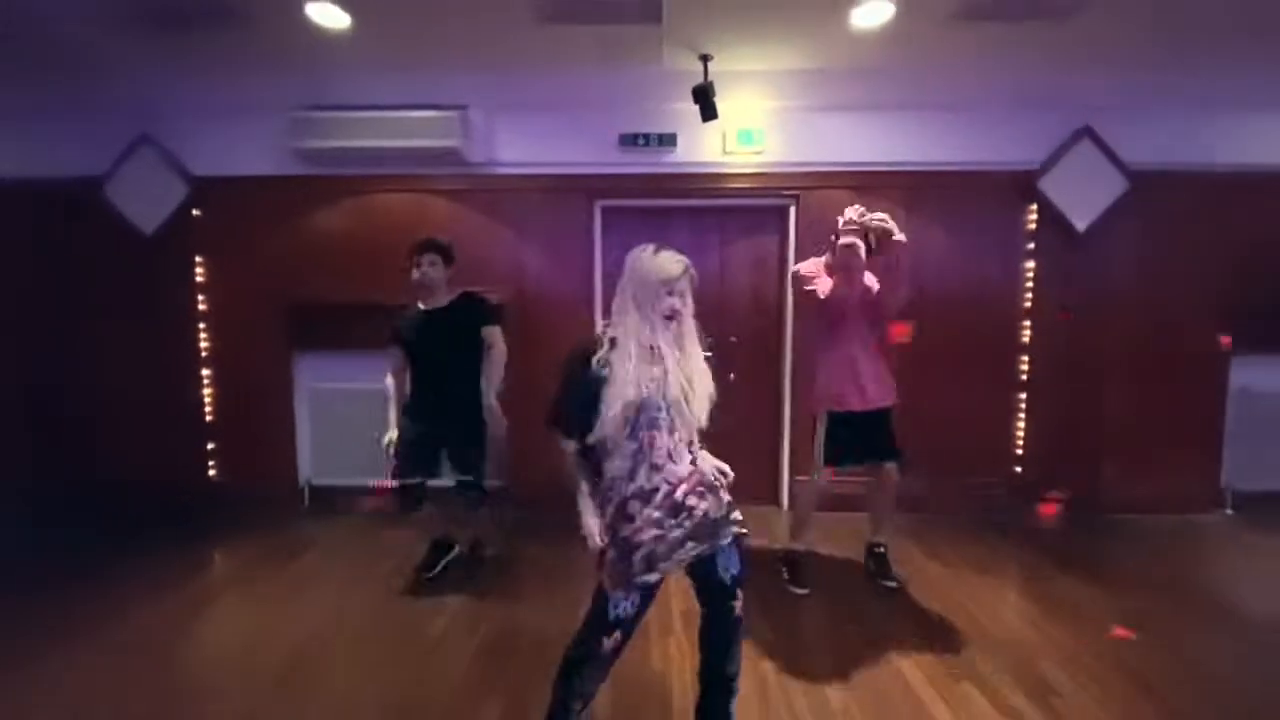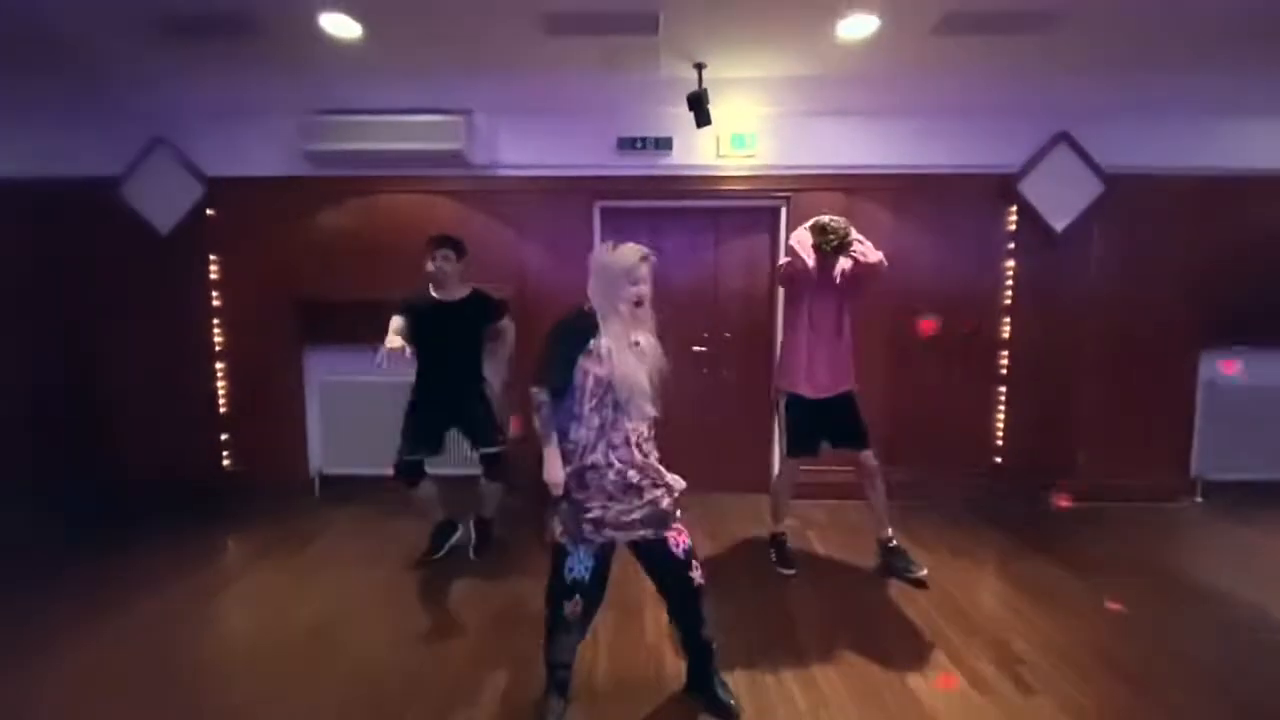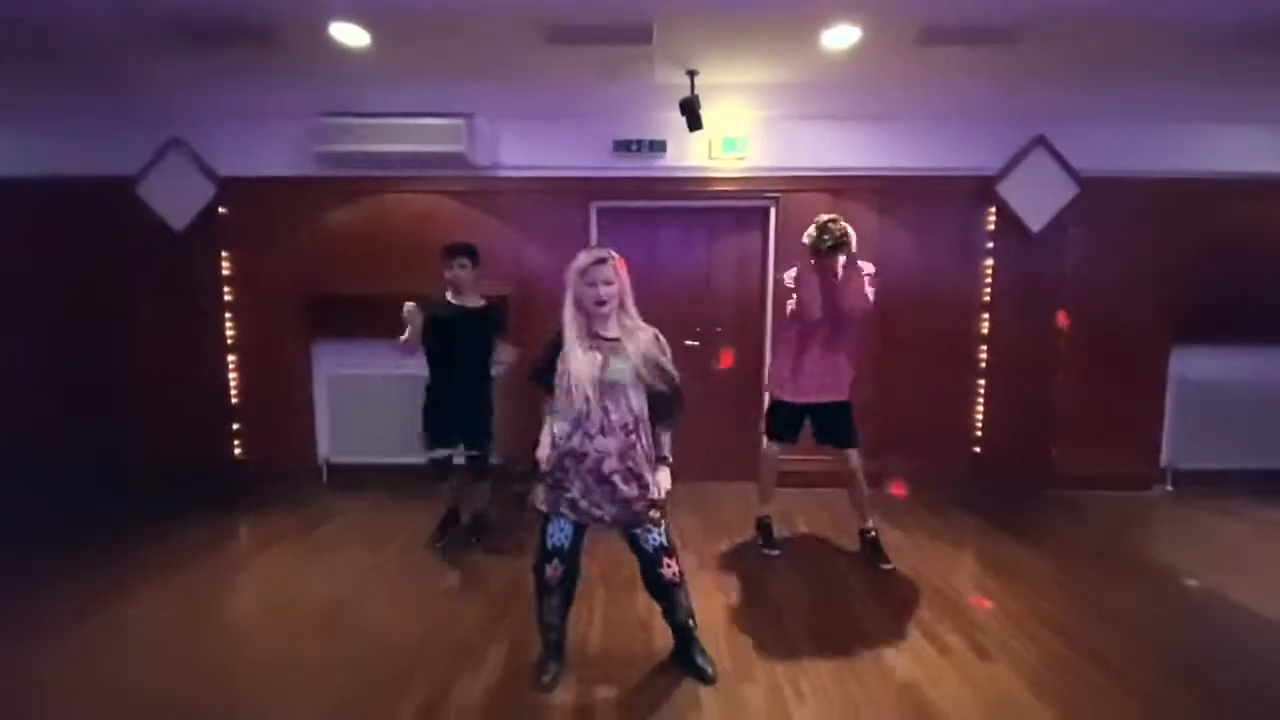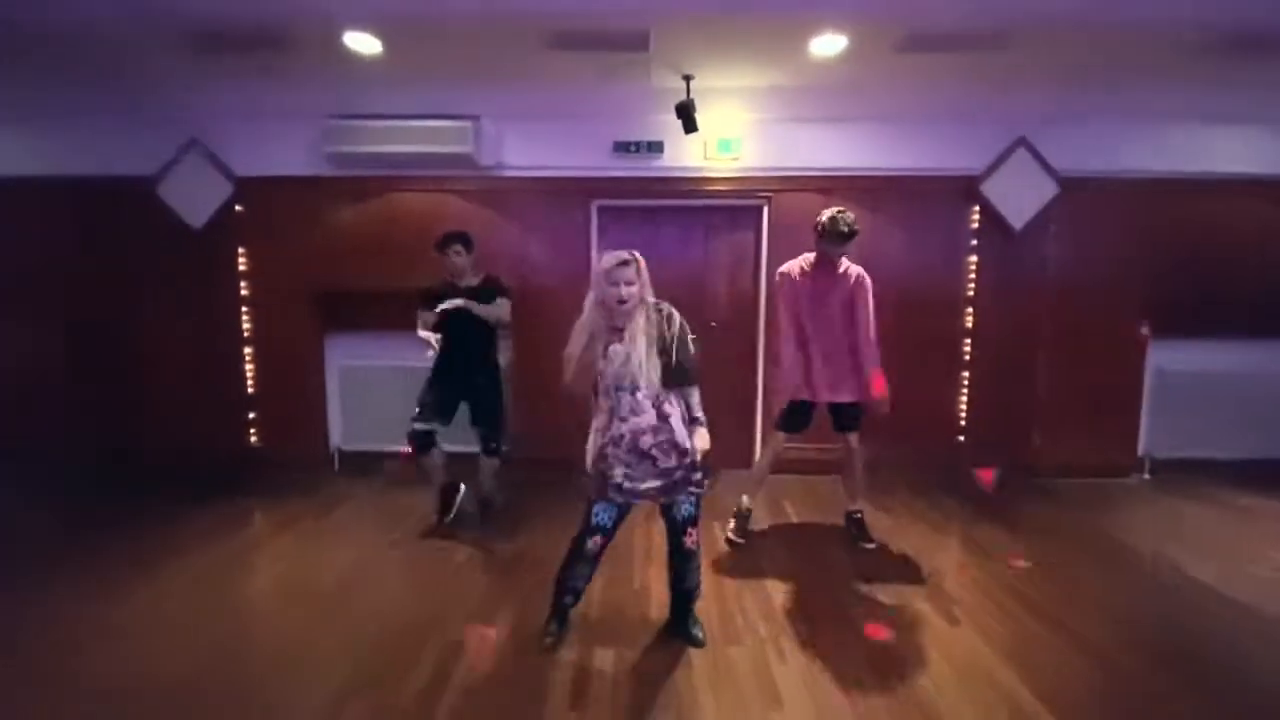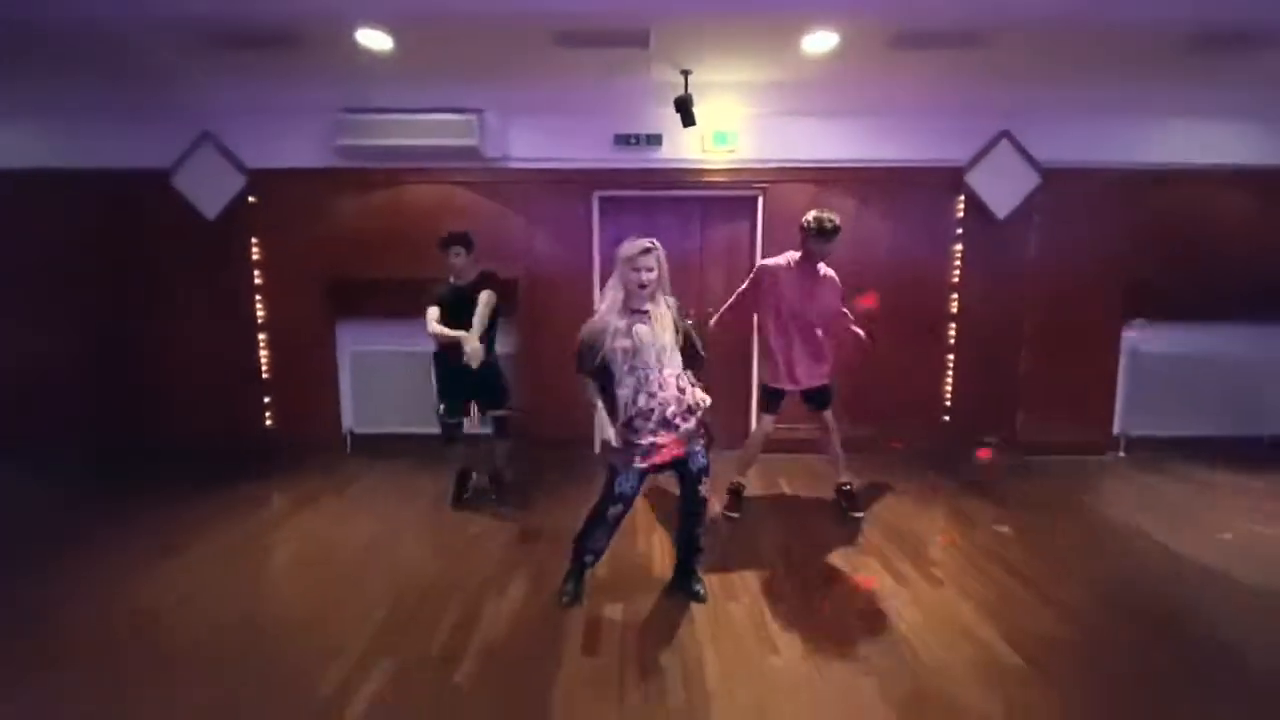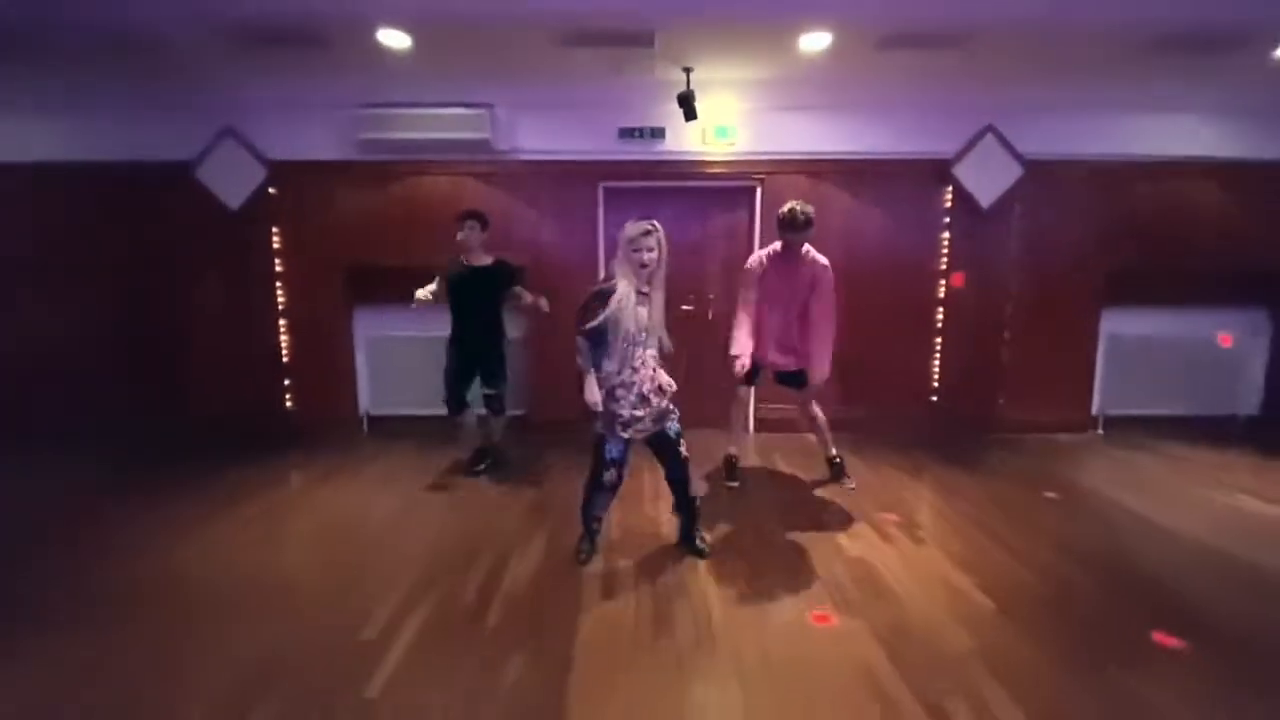
dt=0.3s
person 1, frame 1
left shoulder: (680, 351)
right shoulder: (597, 359)
right elbow: (569, 436)
left wrist: (702, 459)
right wrist: (588, 506)
left hip: (700, 501)
right hip: (634, 512)
left knee: (726, 608)
right knee: (613, 622)
person 1, frame 2
left shoulder: (642, 342)
right shoulder: (581, 327)
right elbow: (543, 391)
left wrist: (657, 468)
right wrist: (551, 453)
left hip: (638, 481)
right hip: (587, 484)
left knee: (685, 576)
right knee: (573, 587)
left ankle: (703, 675)
person 1, frame 3
left shoulder: (646, 342)
right shoulder: (566, 339)
left elbow: (665, 407)
right elbow: (551, 392)
left wrist: (663, 464)
right wrist: (546, 435)
left hip: (630, 472)
right hip: (571, 470)
left knee: (661, 563)
right knee: (554, 565)
left ankle: (687, 643)
right ankle: (553, 650)
person 1, frame 4
left shoulder: (662, 319)
right shoulder: (595, 335)
left elbow: (686, 376)
left wrist: (699, 424)
right wrist: (596, 441)
left hip: (670, 448)
right hip: (618, 454)
left knee: (685, 536)
right knee: (592, 537)
left ankle: (682, 613)
right ankle: (559, 614)
person 1, frame 5
left shoulder: (669, 309)
right shoulder: (605, 320)
right elbow: (589, 372)
left wrist: (694, 389)
right wrist: (602, 417)
left hip: (683, 419)
right hip: (635, 427)
left knee: (696, 498)
right knee: (616, 501)
left ankle: (686, 573)
right ankle: (577, 572)
person 1, frame 6
left shoulder: (655, 294)
right elbow: (584, 340)
left wrist: (659, 372)
right wrist: (590, 382)
left hip: (653, 393)
right hip: (616, 397)
left knee: (678, 461)
right knee: (608, 469)
person 2, frame 1
left shoulder: (865, 276)
right shoulder: (811, 273)
left elbow: (892, 303)
right elbow: (841, 298)
left wrist: (893, 243)
left hip: (875, 393)
right hip: (836, 394)
left knee: (889, 475)
right knee: (820, 479)
left ankle: (875, 549)
person 2, frame 2
left shoulder: (845, 270)
right shoulder: (791, 272)
left elbow: (876, 262)
right elbow: (806, 266)
left wrist: (849, 236)
right wrist: (804, 235)
left hip: (838, 384)
right hip: (799, 384)
left knee: (868, 463)
right knee: (791, 464)
left ankle: (888, 545)
right ankle: (778, 536)
person 2, frame 3
left shoulder: (860, 274)
right shoulder: (796, 278)
left elbow: (856, 307)
right elbow: (807, 314)
left wrist: (848, 260)
right wrist: (816, 261)
left hip: (833, 385)
right hip: (790, 381)
left knee: (853, 462)
right knee: (770, 453)
left ankle: (868, 532)
right ankle: (765, 520)
person 2, frame 4
left shoulder: (856, 278)
right shoulder: (789, 274)
left elbow: (864, 330)
right elbow: (786, 332)
left wrist: (874, 380)
right wrist: (786, 378)
left hip: (845, 379)
right hip: (801, 379)
left knee: (853, 445)
right knee: (775, 444)
left ankle: (854, 513)
right ankle: (744, 510)
person 2, frame 5
left shoulder: (829, 279)
right shoulder: (771, 270)
left elbow: (837, 315)
right elbow: (742, 300)
left wrist: (857, 331)
right wrist: (716, 322)
left hip: (815, 364)
right hip: (778, 366)
left knee: (829, 422)
right knee: (764, 428)
left ankle: (844, 485)
right ankle: (737, 486)
person 2, frame 6
left shoulder: (819, 266)
right shoulder: (759, 262)
left elbow: (822, 319)
right elbow: (746, 309)
left wrist: (819, 367)
right wrist: (740, 349)
left hip: (794, 347)
right hip: (759, 344)
left knee: (808, 403)
right knee: (741, 396)
left ankle: (834, 458)
right ankle: (732, 457)
person 3, frame 1
left shoulder: (473, 305)
right shoulder: (406, 321)
left elbow: (498, 348)
right elbow: (397, 372)
left wrist: (491, 395)
right wrist: (394, 422)
left hip: (464, 410)
right hip: (419, 412)
left knee: (470, 487)
right knee: (408, 488)
left ankle: (475, 543)
right ankle: (443, 542)
person 3, frame 2
left shoulder: (481, 302)
right shoulder: (414, 304)
left elbow: (507, 331)
right elbow: (394, 330)
left wrist: (497, 374)
right wrist: (394, 342)
left hip: (470, 395)
right hip: (427, 396)
left knee: (495, 458)
right knee: (406, 466)
left ankle: (483, 524)
right ankle: (447, 524)
person 3, frame 3
left shoulder: (492, 312)
right shoulder: (432, 309)
left elbow: (500, 354)
right elbow: (406, 345)
left wrist: (506, 356)
right wrist: (410, 327)
left hip: (476, 396)
right hip: (440, 395)
left knee: (477, 462)
right knee: (439, 461)
left ankle: (478, 517)
right ankle: (455, 512)
person 3, frame 4
left shoulder: (491, 285)
right shoulder: (435, 292)
left elbow: (504, 314)
right elbow: (422, 328)
left wrist: (465, 304)
right wrist: (431, 337)
left hip: (484, 373)
right hip: (446, 373)
left knee: (491, 437)
right knee: (419, 434)
left ankle: (485, 498)
right ankle: (448, 489)
person 3, frame 5
left shoulder: (487, 280)
right shoulder: (442, 292)
left elbow: (485, 304)
right elbow: (433, 328)
left wrist: (475, 339)
right wrist: (461, 336)
left hip: (483, 363)
right hip: (449, 365)
left knee: (502, 421)
right knee: (451, 427)
left ankle: (497, 473)
right ankle: (464, 473)
person 3, frame 6
left shoulder: (501, 269)
right shoulder: (453, 269)
left elbow: (518, 294)
right elbow: (434, 290)
left wrist: (535, 300)
right wrist: (422, 292)
left hip: (490, 343)
right hip: (459, 343)
left knee: (494, 398)
right knee: (454, 398)
left ankle: (493, 449)
right ankle: (481, 448)
